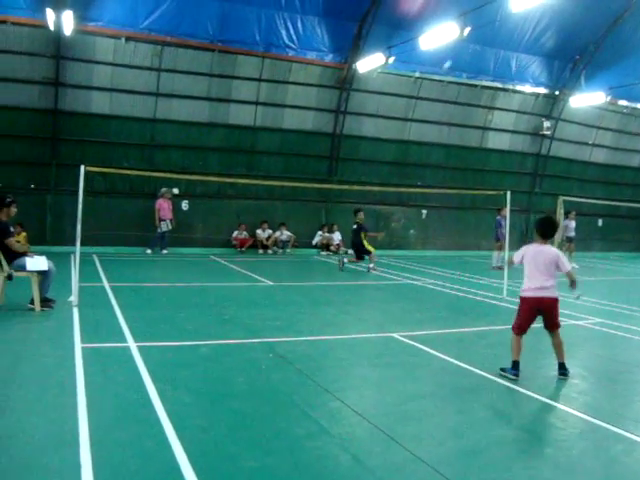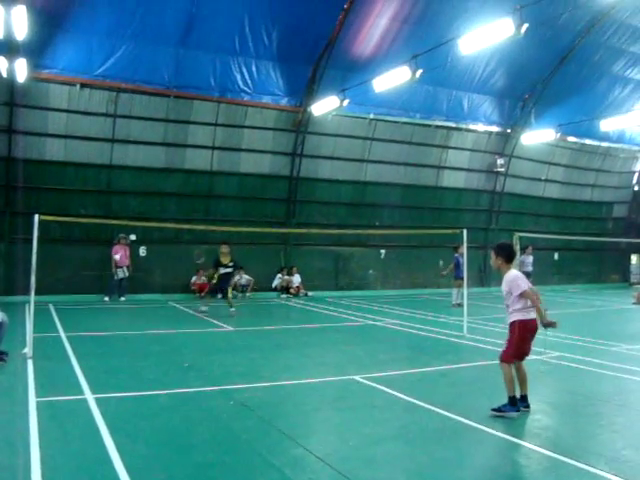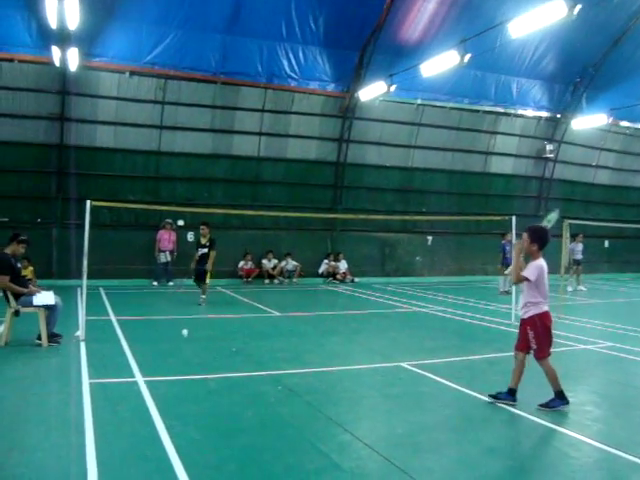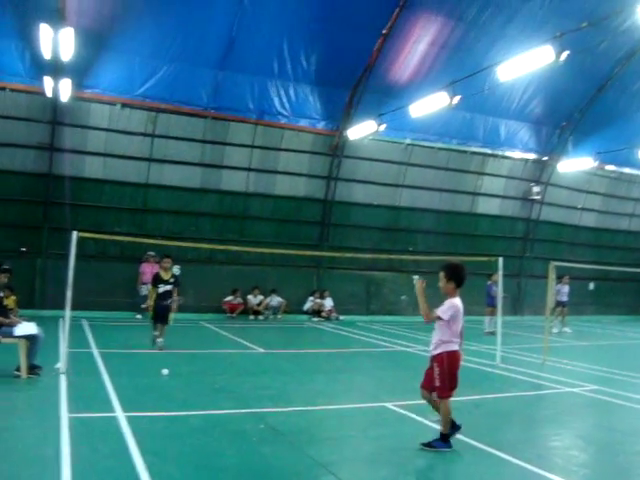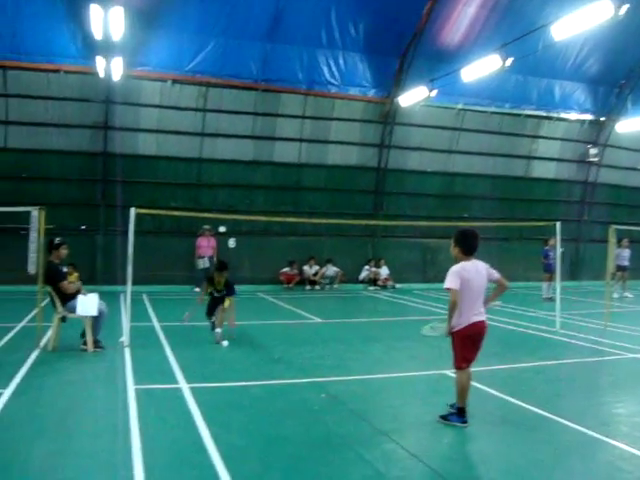
dt=1s
person 1, frame 1
left shoulder: (526, 249)
right shoulder: (556, 253)
left elbow: (511, 261)
right elbow: (571, 277)
right wrist: (574, 285)
left hip: (529, 298)
right hip: (550, 299)
left knee: (517, 333)
right knee: (554, 332)
left ankle: (514, 368)
right ankle: (562, 368)
person 1, frame 2
left shoulder: (511, 278)
right shoulder: (515, 275)
left elbow: (532, 297)
right elbow: (534, 294)
left wrist: (542, 318)
right wrist: (543, 319)
left hip: (521, 322)
right hip: (526, 321)
left knee: (505, 361)
right knee: (517, 361)
left ankle: (512, 404)
right ankle: (523, 400)
person 1, frame 3
left shoulder: (537, 265)
right shoulder: (534, 264)
left elbow: (515, 279)
right elbow: (523, 277)
left wrist: (516, 256)
right wrist: (519, 260)
left hip: (537, 317)
right hip: (529, 316)
left knee: (542, 359)
right knee: (519, 354)
left ankle: (560, 397)
right ankle: (511, 393)
person 1, frame 4
left shoulder: (451, 305)
right shoulder: (454, 303)
left elbow: (427, 317)
right elbow: (459, 333)
left wrist: (419, 293)
right wrist: (458, 352)
left hip: (445, 355)
right hip: (442, 354)
left knee: (442, 397)
right knee: (426, 392)
left ankle: (444, 439)
right ankle: (450, 424)
person 1, frame 5
left shoulder: (456, 270)
right shoulder: (482, 267)
left elbow: (454, 300)
right elbow: (504, 285)
left wrist: (448, 323)
right wrist: (488, 301)
left hip: (462, 326)
right hip: (480, 323)
left knee: (461, 369)
right knee: (465, 366)
left ankle: (460, 414)
right ankle: (461, 404)
